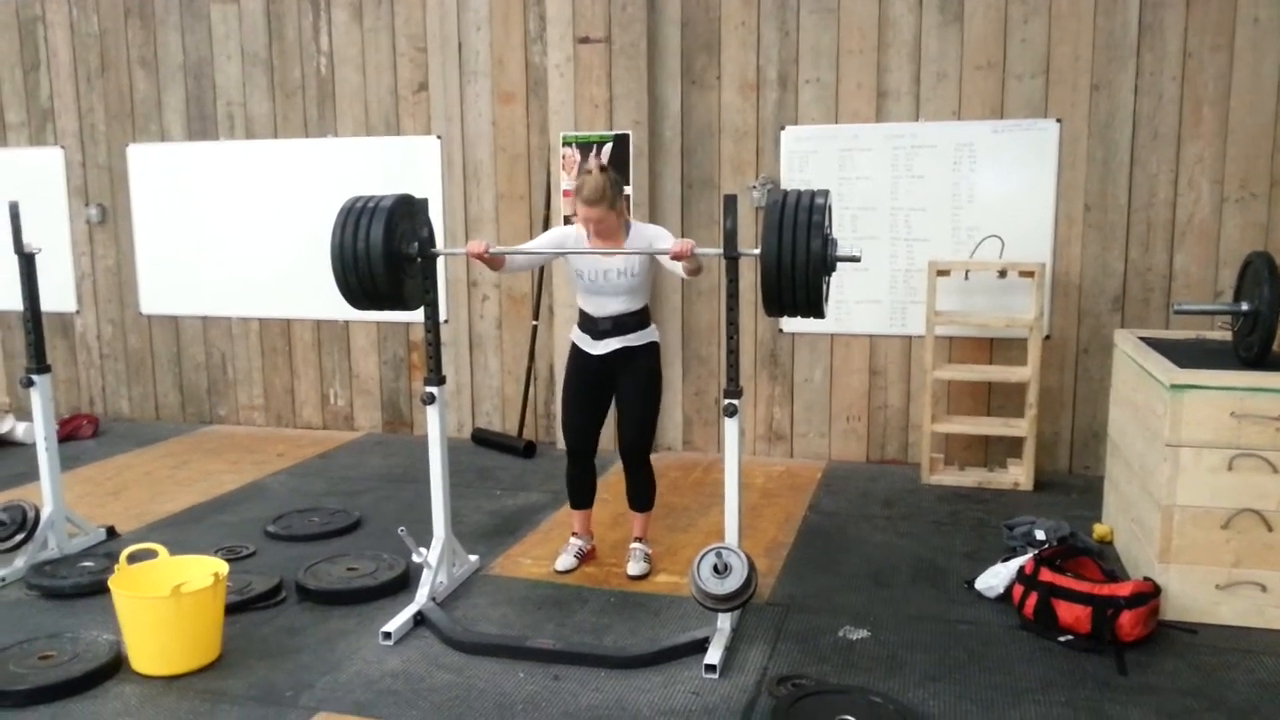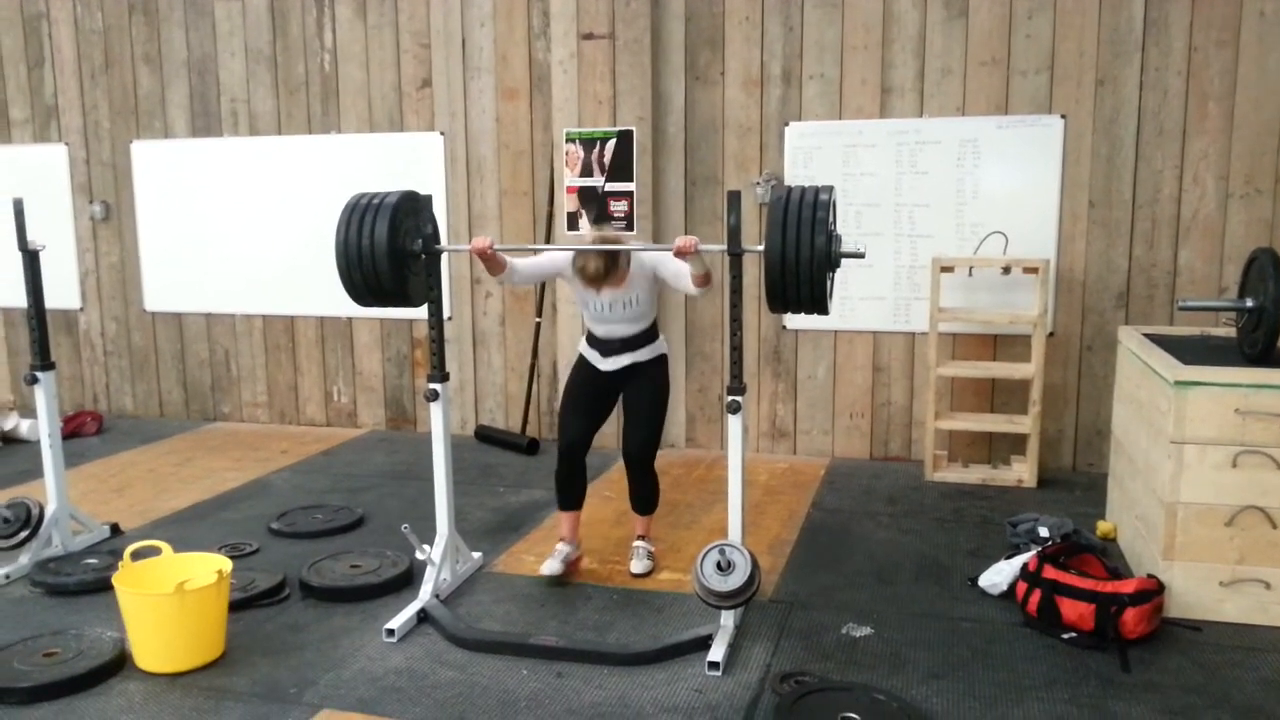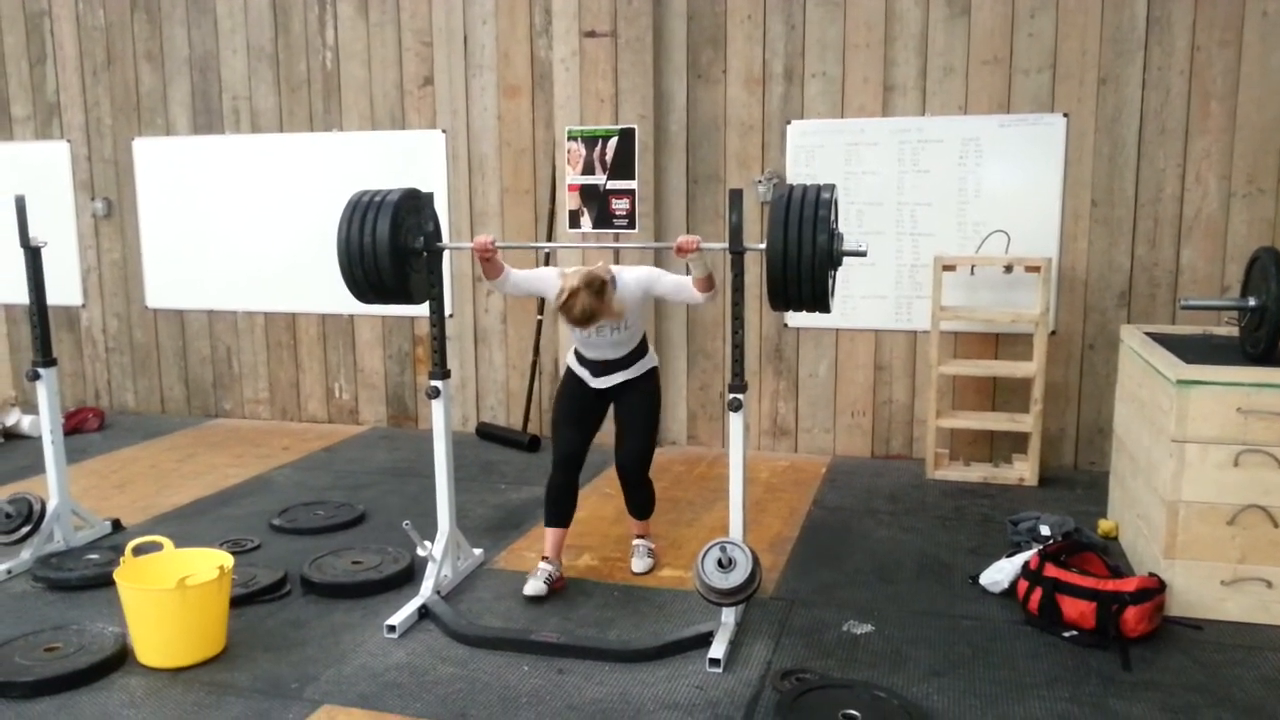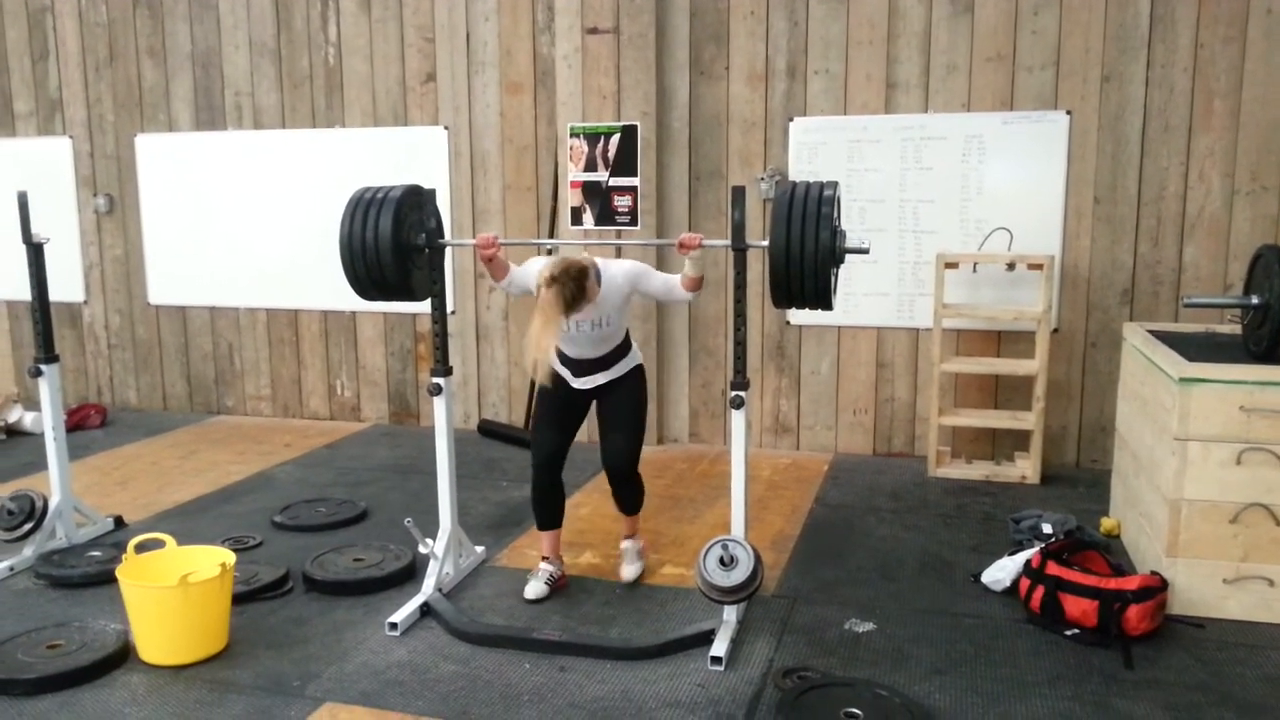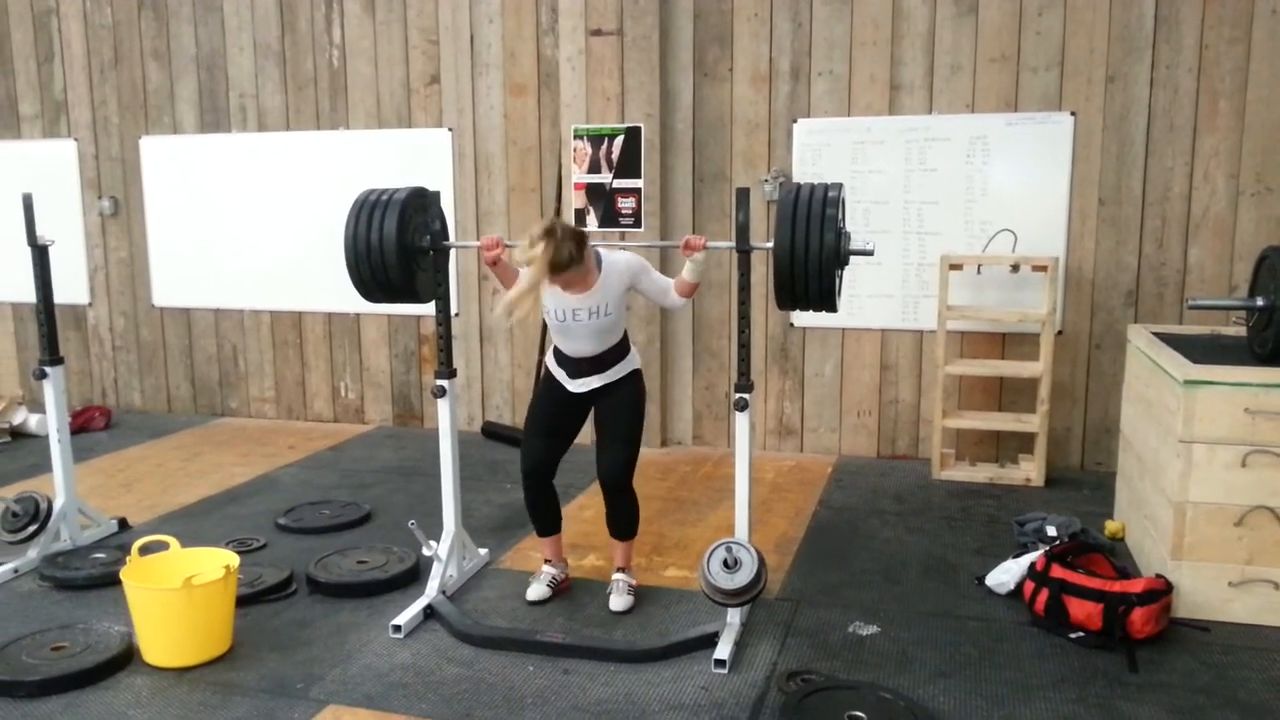
dt=0.2s
person 1, frame 1
left shoulder: (647, 238)
right shoulder: (568, 237)
left elbow: (686, 269)
right elbow: (514, 259)
left wrist: (689, 258)
right wrist: (485, 254)
left hip: (637, 352)
right hip: (587, 349)
left knee: (634, 450)
right knee: (578, 446)
left ankle: (639, 545)
right ankle: (581, 540)
person 1, frame 2
left shoulder: (648, 261)
right shoulder: (569, 261)
left elbow: (697, 285)
right elbow: (512, 272)
left wrist: (694, 259)
right wrist: (489, 258)
left hip: (645, 364)
right hip: (594, 361)
left knee: (638, 454)
right knee: (570, 446)
left ankle: (642, 542)
right ankle: (567, 544)
person 1, frame 3
left shoulder: (636, 281)
right shoulder: (554, 284)
left elbow: (701, 292)
right elbow: (505, 280)
left wrist: (696, 260)
right wrist: (487, 259)
left hip: (634, 377)
right hip: (582, 376)
left knee: (632, 465)
right knee: (564, 462)
left ankle: (642, 539)
right ankle: (550, 563)
person 1, frame 4
left shoulder: (621, 275)
right shoulder: (541, 279)
left elbow: (684, 290)
right elbow: (508, 279)
left wrist: (693, 260)
right wrist: (491, 259)
left hip: (619, 377)
right hip: (564, 375)
left knee: (619, 464)
right knee: (544, 462)
left ankle: (631, 540)
right ankle: (550, 564)
person 1, frame 5
left shoulder: (622, 264)
right shoulder: (536, 274)
left elbow: (672, 295)
right elbow: (517, 293)
left wrist: (693, 265)
right wrist: (497, 264)
left hip: (616, 379)
right hip: (561, 377)
left knee: (615, 477)
right knee: (534, 468)
left ankle: (622, 574)
right ankle: (554, 567)
